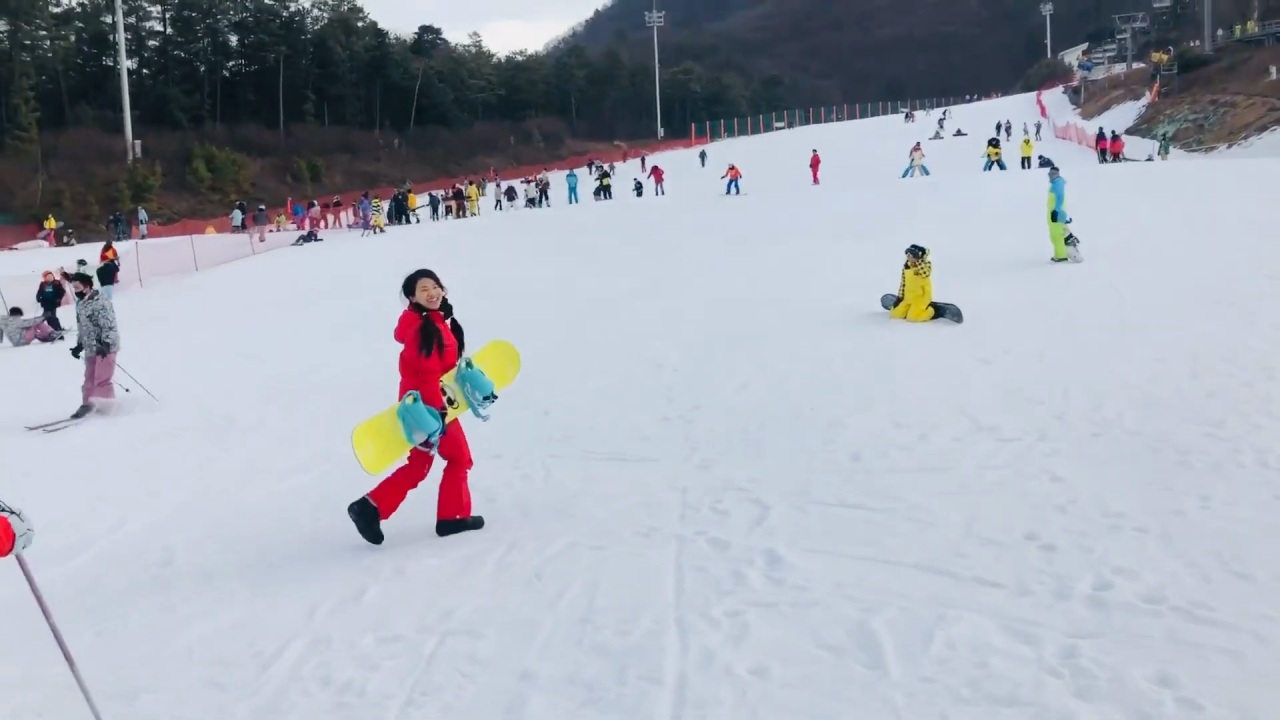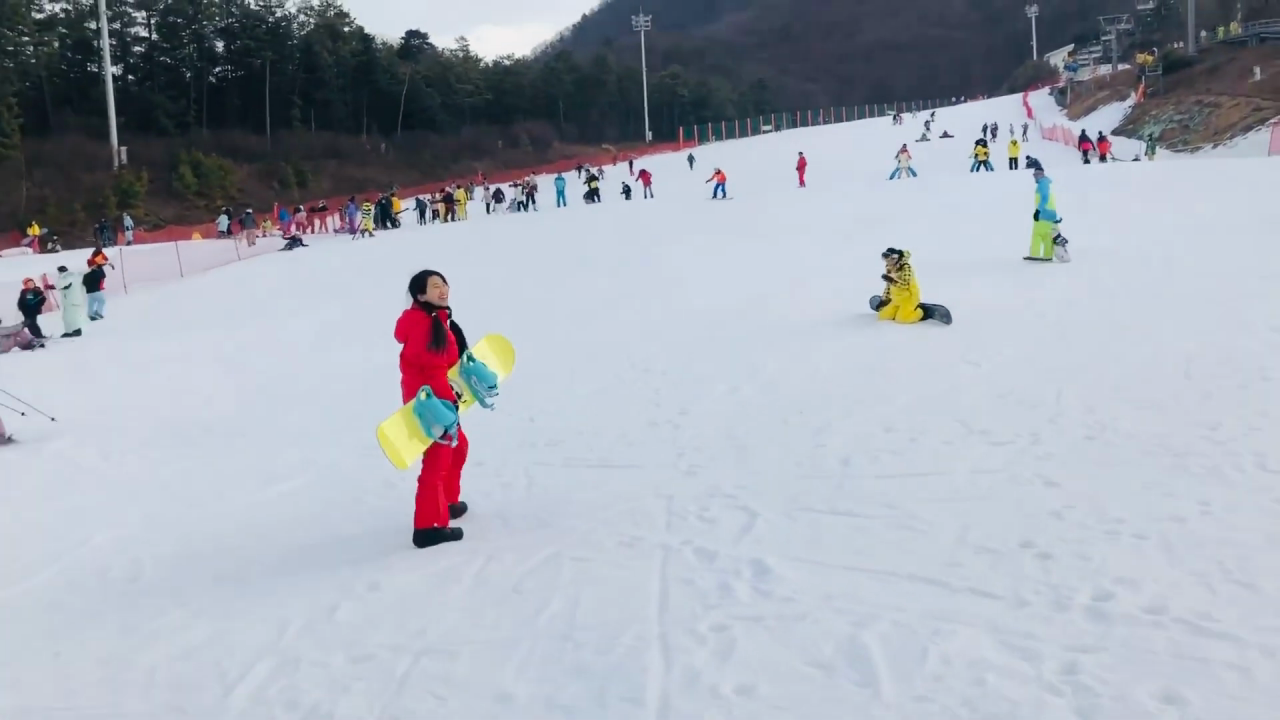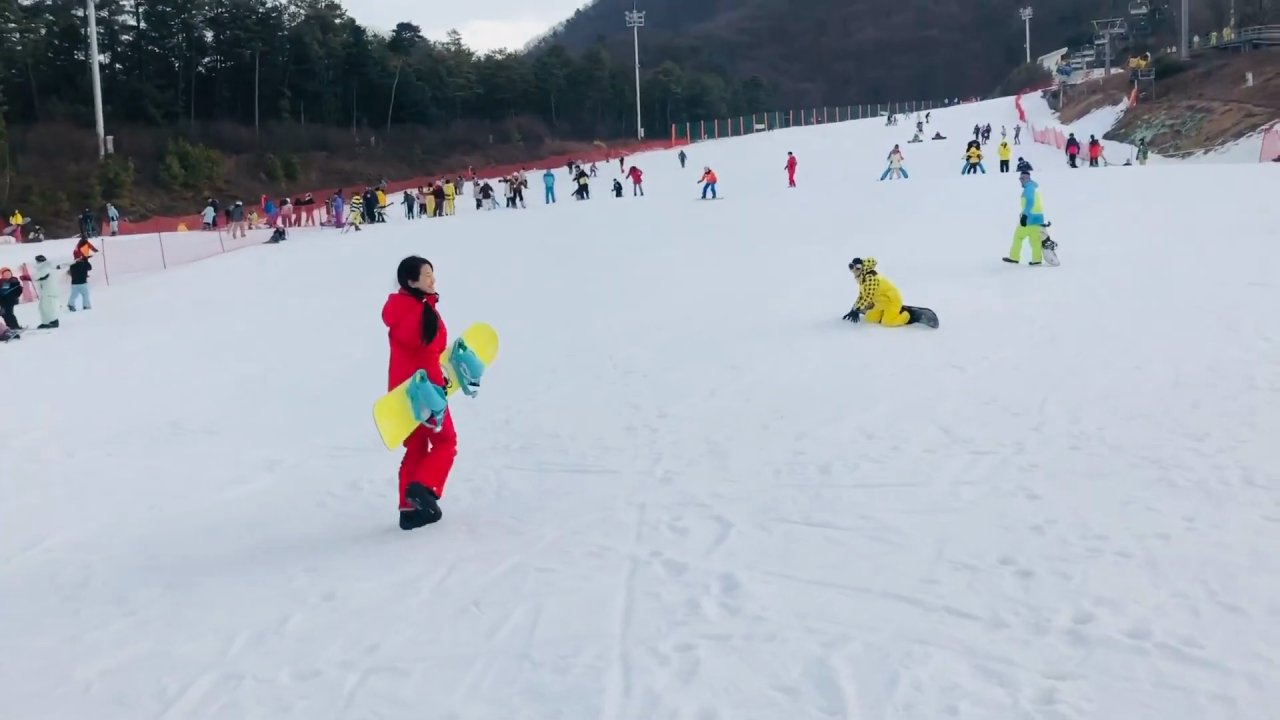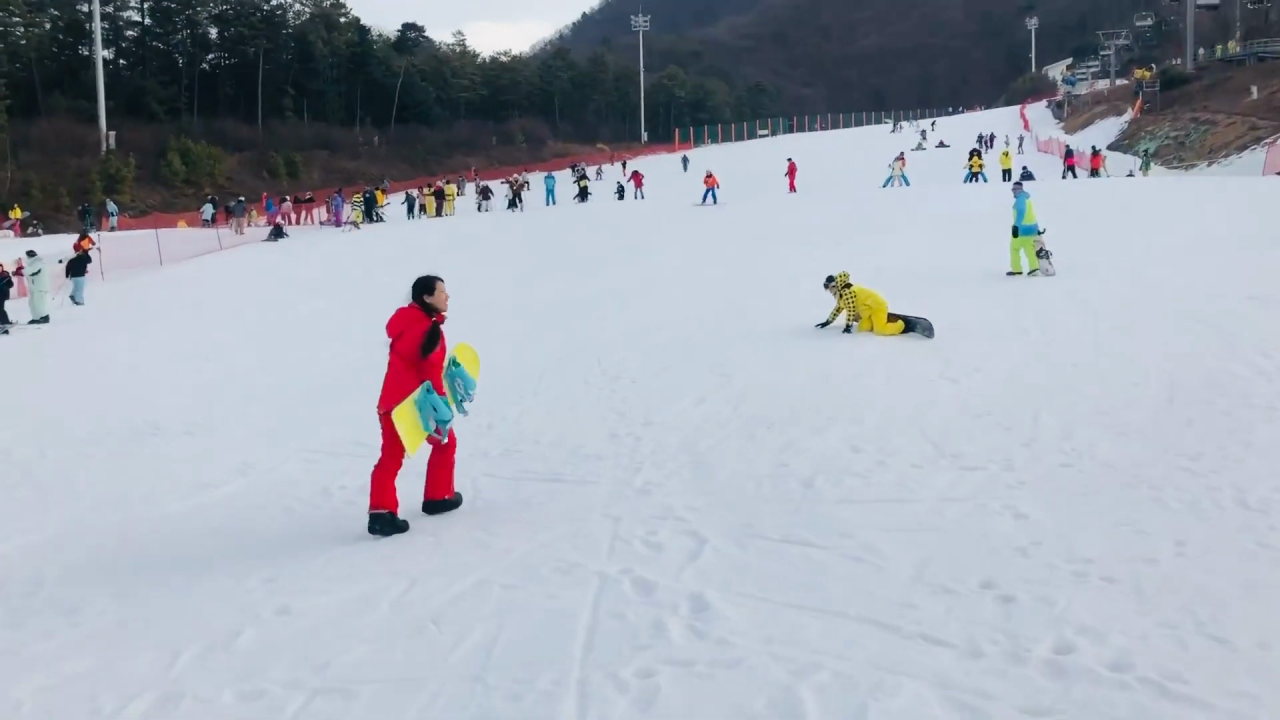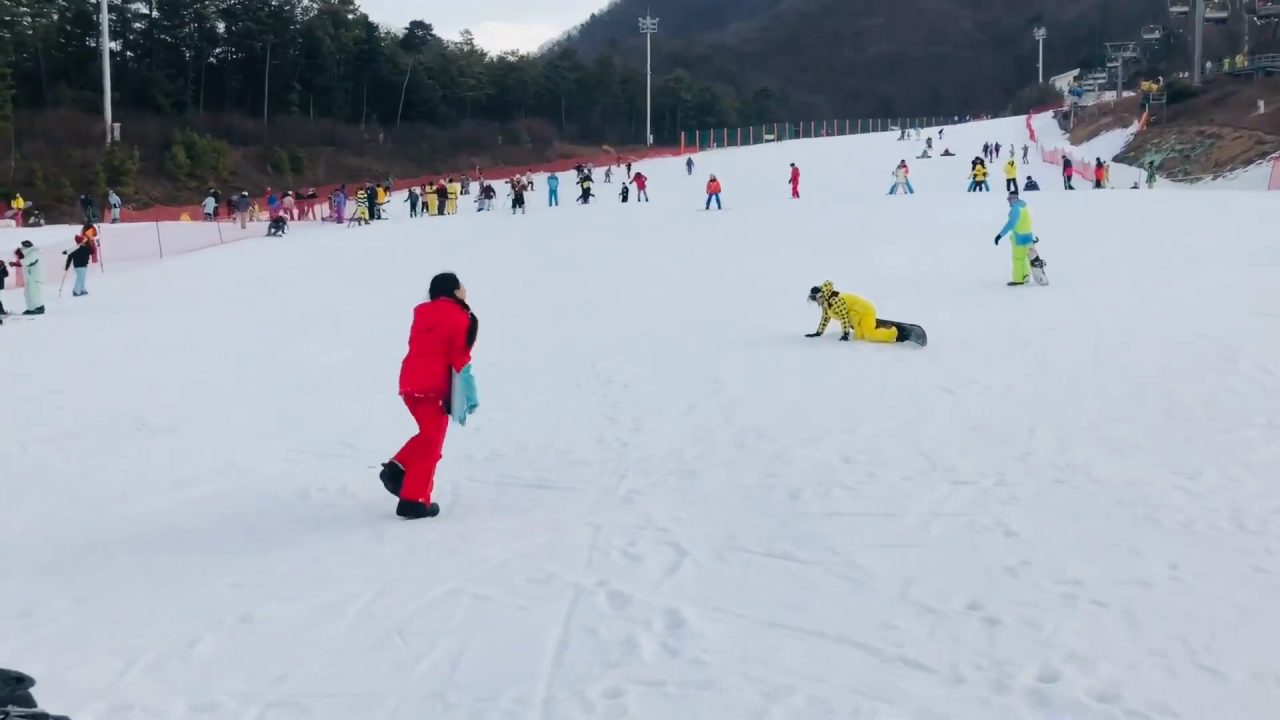
dt=0.3s
person 1, frame 1
left shoulder: (439, 321)
right shoulder: (423, 327)
left elbow: (447, 364)
right elbow: (427, 373)
right wrist: (437, 408)
left hip: (435, 403)
right hip: (427, 407)
left knee: (417, 466)
right knee: (460, 458)
left ankle: (369, 507)
right ankle: (453, 517)
person 1, frame 2
left shoulder: (436, 320)
right shoulder: (429, 325)
left elbow: (446, 362)
right elbow: (434, 369)
right wrist: (448, 401)
left knee: (457, 447)
right knee: (437, 464)
left ankle: (448, 503)
right ankle: (428, 528)
person 1, frame 3
left shoulder: (403, 307)
right shoulder: (422, 311)
right elbow: (428, 354)
right wrist: (438, 386)
left hip: (401, 388)
left knee: (415, 449)
right knee: (446, 442)
left ankle: (411, 509)
right ankle: (422, 488)
person 1, frame 4
left shoulder: (407, 322)
right shoulder: (429, 328)
right elbow: (430, 369)
left hip: (391, 400)
left knee: (390, 458)
right knee: (444, 443)
left ankle: (380, 513)
right ankle: (438, 497)
person 1, frame 5
left shoulder: (423, 314)
right shoulder: (461, 319)
right elbow: (460, 359)
right wrist: (461, 393)
left hip: (409, 384)
right hip: (432, 387)
left knee: (428, 434)
right knee: (431, 442)
left ankle: (396, 468)
right ankle: (413, 501)
